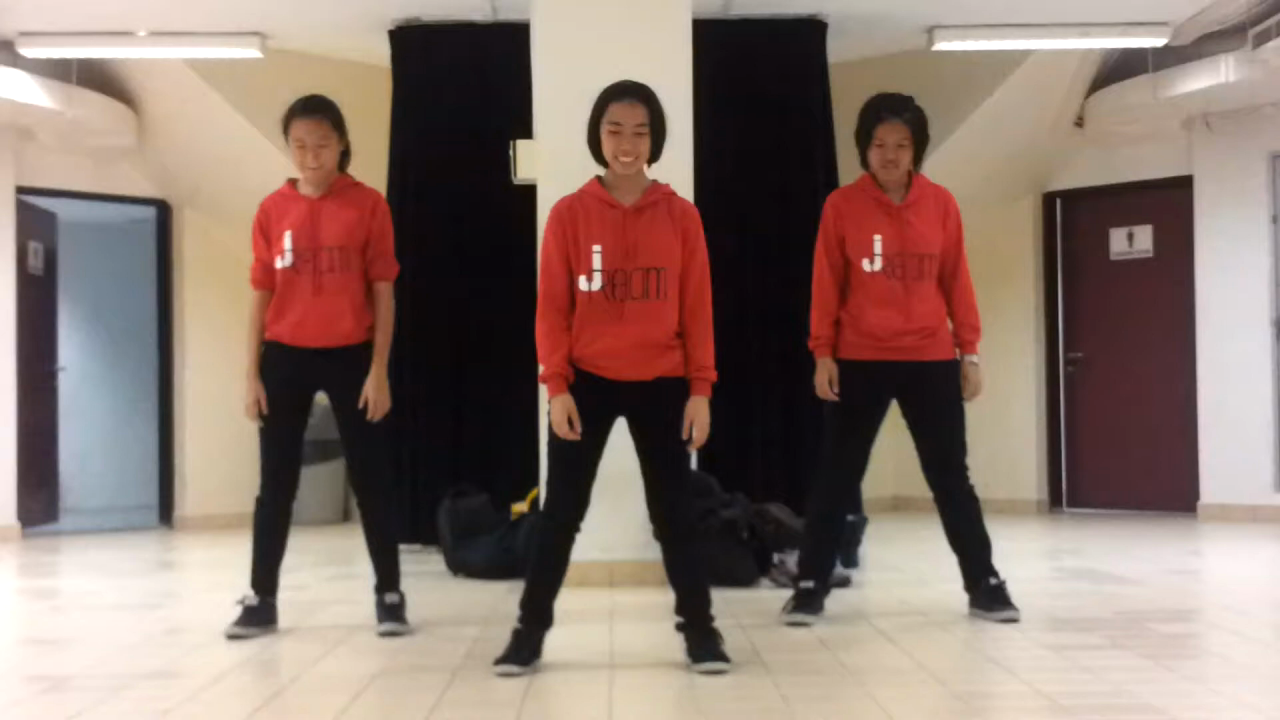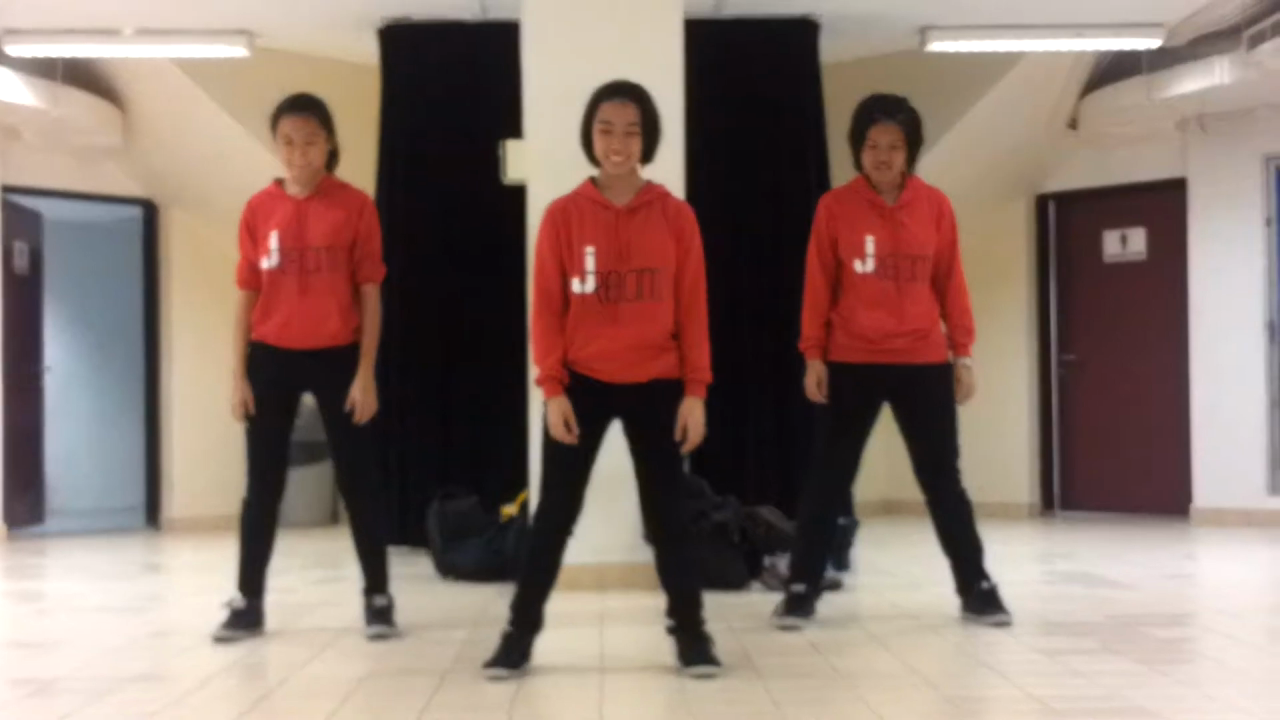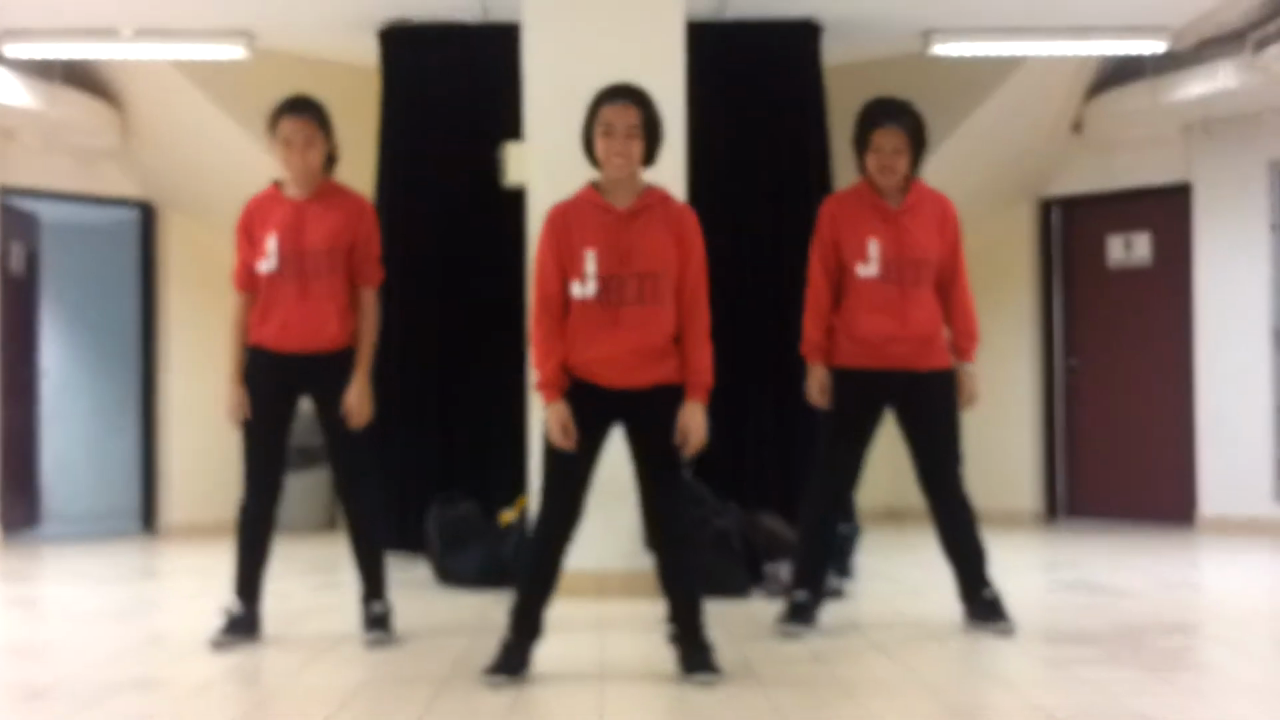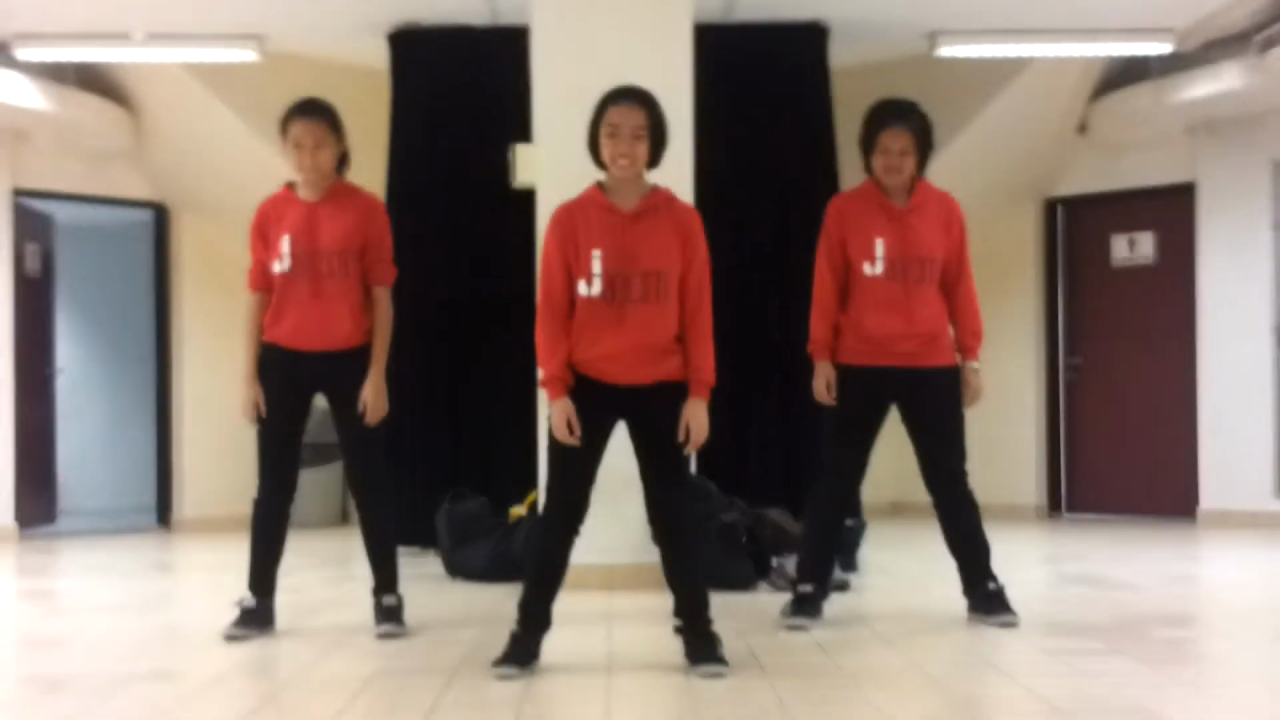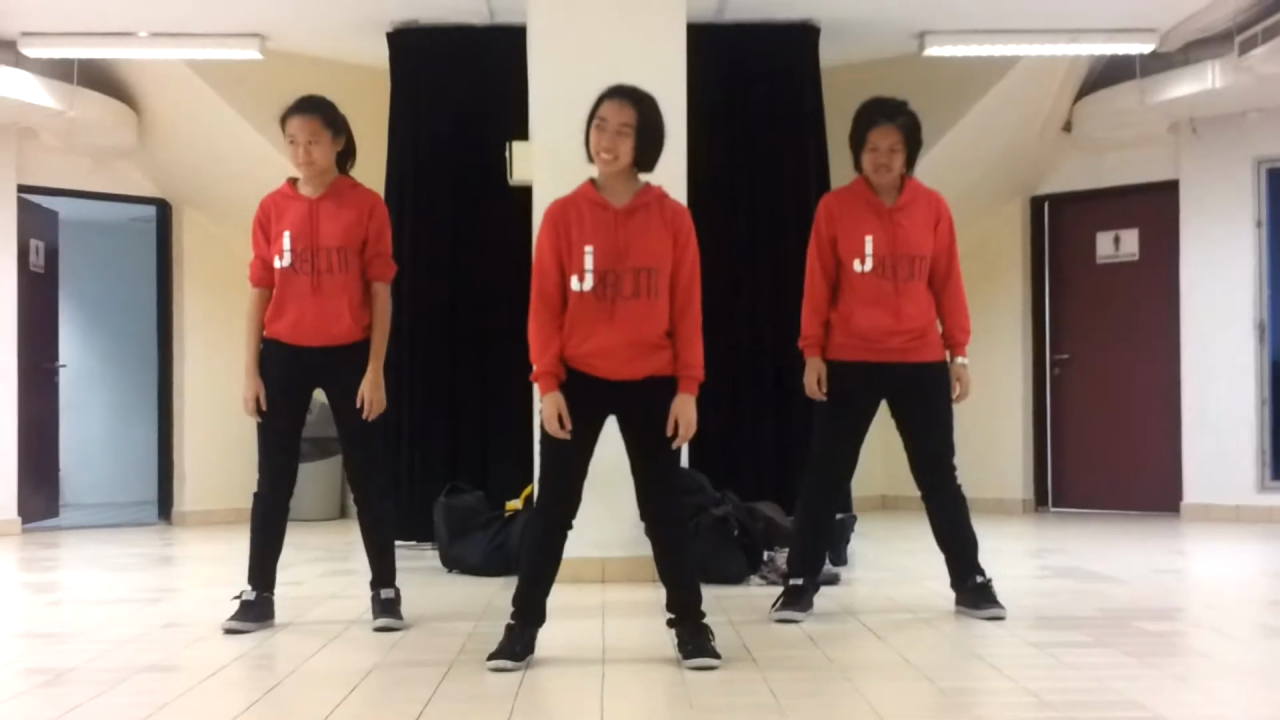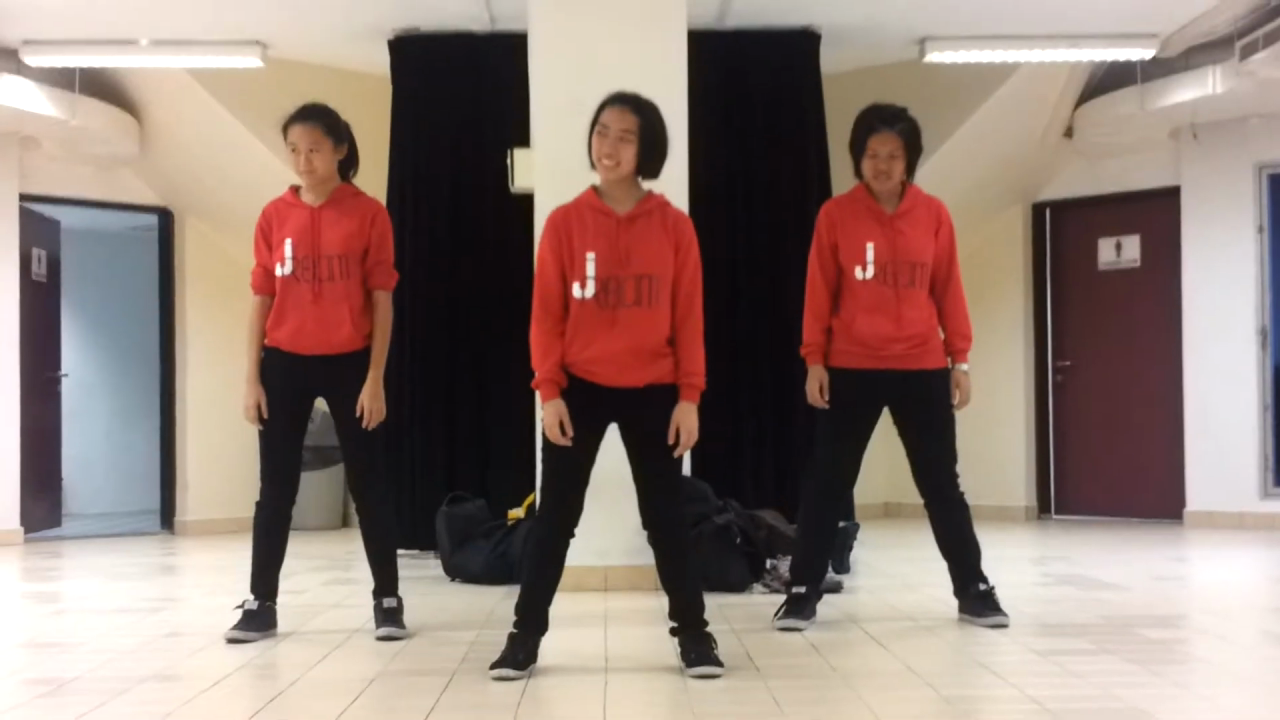
dt=0.3s
person 1, frame 1
left shoulder: (680, 215)
right shoulder: (568, 214)
left elbow: (697, 307)
right elbow: (552, 306)
left wrist: (700, 388)
right wrist: (557, 386)
left hip: (662, 385)
right hip: (586, 383)
left knee: (674, 511)
right knee: (561, 510)
left ankle: (699, 627)
right ankle: (529, 630)
person 1, frame 2
left shoulder: (675, 215)
right shoulder: (563, 215)
left elbow: (692, 308)
right elbow: (547, 308)
left wrist: (695, 390)
right wrist: (552, 387)
left hip: (657, 386)
right hip: (582, 385)
left knee: (668, 513)
right knee: (555, 512)
left ankle: (690, 631)
right ankle: (520, 633)
person 1, frame 3
left shoulder: (677, 219)
right shoulder: (564, 219)
left elbow: (695, 313)
right elbow: (548, 312)
left wrist: (697, 394)
right wrist: (552, 392)
left hip: (658, 392)
right hip: (583, 390)
left knee: (669, 520)
right knee: (555, 517)
left ankle: (691, 638)
right ankle: (519, 639)
person 1, frame 4
left shoulder: (680, 219)
right shoulder: (569, 218)
left elbow: (698, 311)
right elbow: (553, 311)
left wrist: (700, 392)
right wrist: (556, 389)
left hip: (661, 389)
right hip: (588, 388)
left knee: (673, 515)
right knee: (561, 513)
left ankle: (697, 630)
right ankle: (528, 633)
person 1, frame 5
left shoulder: (672, 218)
right shoulder: (562, 214)
left elbow: (687, 308)
right elbow: (545, 306)
left wrist: (688, 387)
right wrist: (548, 384)
left hip: (652, 384)
right hip: (577, 381)
left knee: (664, 508)
right knee: (554, 507)
left ankle: (690, 624)
right ankle: (523, 627)
person 1, frame 6
left shoulder: (674, 225)
right shoulder: (564, 221)
left elbow: (688, 315)
right elbow: (547, 312)
left wrist: (690, 395)
right wrist: (549, 391)
left hip: (654, 391)
right hip: (579, 389)
left knee: (665, 516)
right knee: (555, 515)
left ankle: (692, 632)
right ankle: (525, 636)
person 2, frame 1
left shoulder: (368, 205)
right shoulder: (272, 210)
left elbow: (383, 293)
right elbow: (262, 295)
left wrist: (379, 370)
right wrist: (252, 374)
left hip: (350, 356)
right hip: (286, 357)
left knee: (369, 478)
right knee: (276, 482)
left ankle: (389, 594)
right ankle: (261, 599)
person 2, frame 2
left shoulder: (355, 206)
right shoulder: (258, 209)
left elbow: (370, 294)
right elbow: (247, 296)
left wrist: (366, 372)
right wrist: (238, 375)
left hip: (337, 357)
right hip: (272, 359)
left knee: (356, 480)
right knee: (262, 484)
left ankle: (377, 597)
right ankle: (248, 602)
person 2, frame 3
left shoulder: (353, 209)
right shoulder: (256, 212)
left elbow: (368, 298)
right elbow: (245, 299)
left wrist: (362, 375)
right wrist: (235, 378)
left hip: (334, 361)
right hip: (269, 362)
left knee: (354, 484)
right knee: (259, 488)
left ankle: (375, 603)
right ankle: (245, 608)
person 2, frame 4
left shoulder: (365, 210)
right shoulder: (270, 213)
left elbow: (381, 297)
right elbow: (259, 299)
left wrist: (378, 374)
right wrist: (250, 375)
left hip: (348, 359)
right hip: (283, 361)
left knee: (367, 480)
right knee: (274, 484)
left ankle: (387, 597)
right ankle: (259, 602)
person 2, frame 5
left shoulder: (366, 206)
right shoulder: (272, 209)
left elbow: (381, 292)
right elbow: (260, 293)
left wrist: (376, 369)
right wrist: (251, 370)
left hip: (347, 355)
right hip: (284, 356)
left knee: (365, 475)
right knee: (273, 478)
left ankle: (385, 591)
right ankle: (258, 594)
person 2, frame 6
left shoulder: (368, 214)
right shoulder: (273, 216)
left elbow: (382, 300)
right elbow: (262, 300)
left wrist: (375, 378)
right wrist: (251, 378)
left hip: (348, 363)
right hip: (285, 363)
left knee: (366, 483)
right knee: (275, 487)
left ankle: (388, 600)
right ankle: (261, 605)
person 3, frame 1
left shoulder: (941, 204)
right shoulder: (841, 205)
left elbow: (955, 280)
right elbow: (827, 283)
left wrist: (969, 350)
right wrist: (823, 352)
left hip: (932, 360)
right hip: (859, 361)
left knee: (950, 477)
right knee: (837, 476)
left ankle: (984, 584)
right ankle: (810, 586)
person 3, frame 2
left shoulder: (935, 205)
right shoulder: (834, 207)
left elbow: (950, 282)
right elbow: (818, 284)
left wrist: (962, 352)
right wrist: (813, 354)
left hip: (924, 363)
right hip: (850, 363)
left knee: (942, 479)
right knee: (828, 478)
left ankle: (976, 588)
right ankle: (802, 589)
person 3, frame 3
left shoulder: (939, 210)
right shoulder: (838, 210)
left elbow: (953, 287)
right elbow: (821, 288)
left wrist: (965, 357)
right wrist: (815, 358)
left hip: (927, 369)
right hip: (853, 369)
left knee: (945, 486)
right knee: (830, 484)
left ankle: (979, 595)
right ankle: (804, 596)
person 3, frame 4
left shoulder: (944, 209)
right shoulder: (845, 210)
left elbow: (959, 286)
right elbow: (827, 287)
left wrist: (970, 355)
right wrist: (822, 356)
left hip: (933, 367)
right hip: (860, 367)
left knee: (950, 483)
right knee: (835, 481)
left ankle: (983, 589)
right ankle: (809, 590)
person 3, frame 5
left shoulder: (933, 207)
right shoulder: (835, 207)
left elbow: (947, 282)
right elbow: (819, 284)
left wrist: (959, 351)
right wrist: (812, 351)
left hip: (922, 362)
right hip: (849, 362)
left knee: (939, 477)
right knee: (826, 475)
left ankle: (970, 582)
right ankle: (800, 583)
person 3, frame 6
left shoulder: (934, 214)
right shoulder: (835, 214)
left elbow: (948, 288)
right elbow: (820, 290)
left wrist: (960, 358)
right wrist: (814, 359)
left hip: (923, 369)
right hip: (851, 369)
left knee: (941, 484)
right knee: (828, 482)
left ankle: (973, 590)
right ankle: (803, 593)
